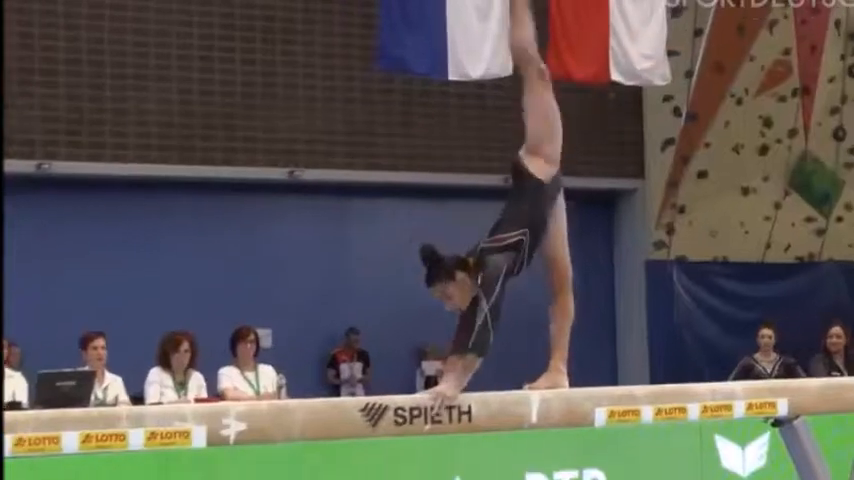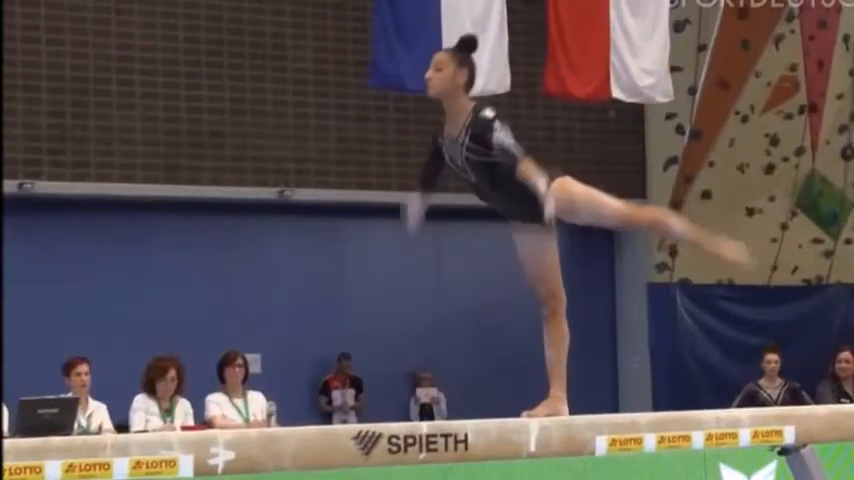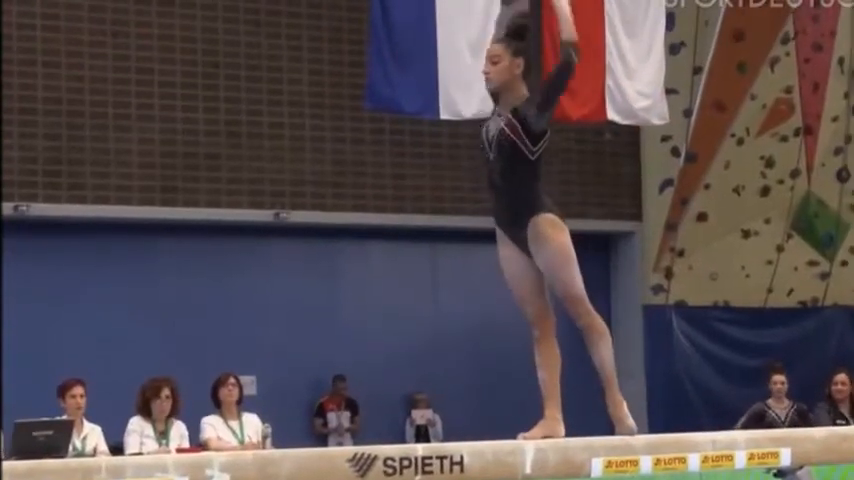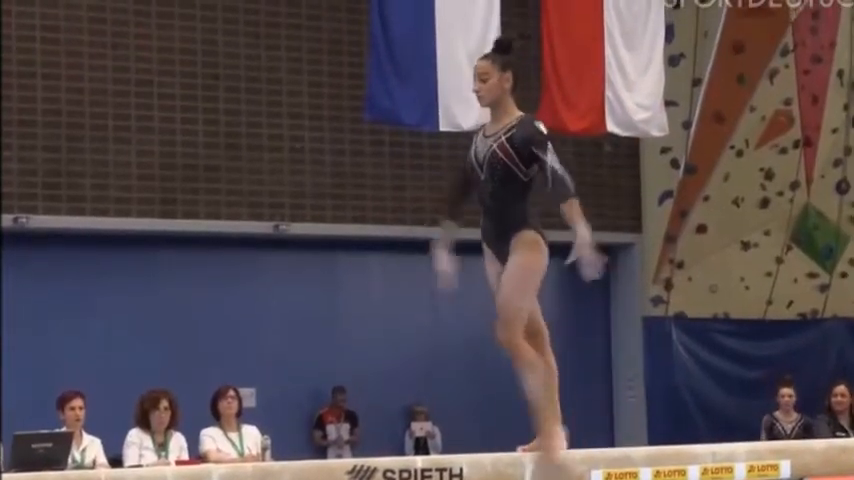
dt=0.5s
person 1, frame 1
left shoulder: (490, 271)
right shoulder: (478, 279)
left elbow: (480, 332)
right elbow: (468, 336)
left wrist: (451, 382)
right wrist: (451, 381)
left hip: (538, 174)
right hip: (538, 189)
right knee: (561, 285)
person 1, frame 2
left shoulder: (484, 120)
right shoulder: (444, 134)
left elbow: (513, 152)
right elbow: (431, 169)
left wrist: (539, 184)
right wrist: (418, 202)
left hip: (549, 198)
right hip: (524, 216)
right knee: (551, 303)
left ankle: (712, 244)
right ankle: (557, 397)
person 1, frame 3
left shoulder: (534, 107)
right shoulder: (501, 107)
left elbow: (567, 64)
left hip: (539, 222)
right hip: (508, 230)
left knee: (580, 311)
right knee: (539, 323)
left ankle: (615, 399)
right ankle: (552, 417)
person 1, frame 4
left shoulder: (529, 129)
right shoulder: (480, 135)
left elbow: (559, 181)
right elbow: (461, 189)
left wrist: (583, 234)
right wrist: (443, 246)
left hip: (525, 241)
right hip: (493, 245)
left knee: (510, 336)
right knee: (533, 338)
left ankle: (550, 426)
right ankle: (548, 429)
